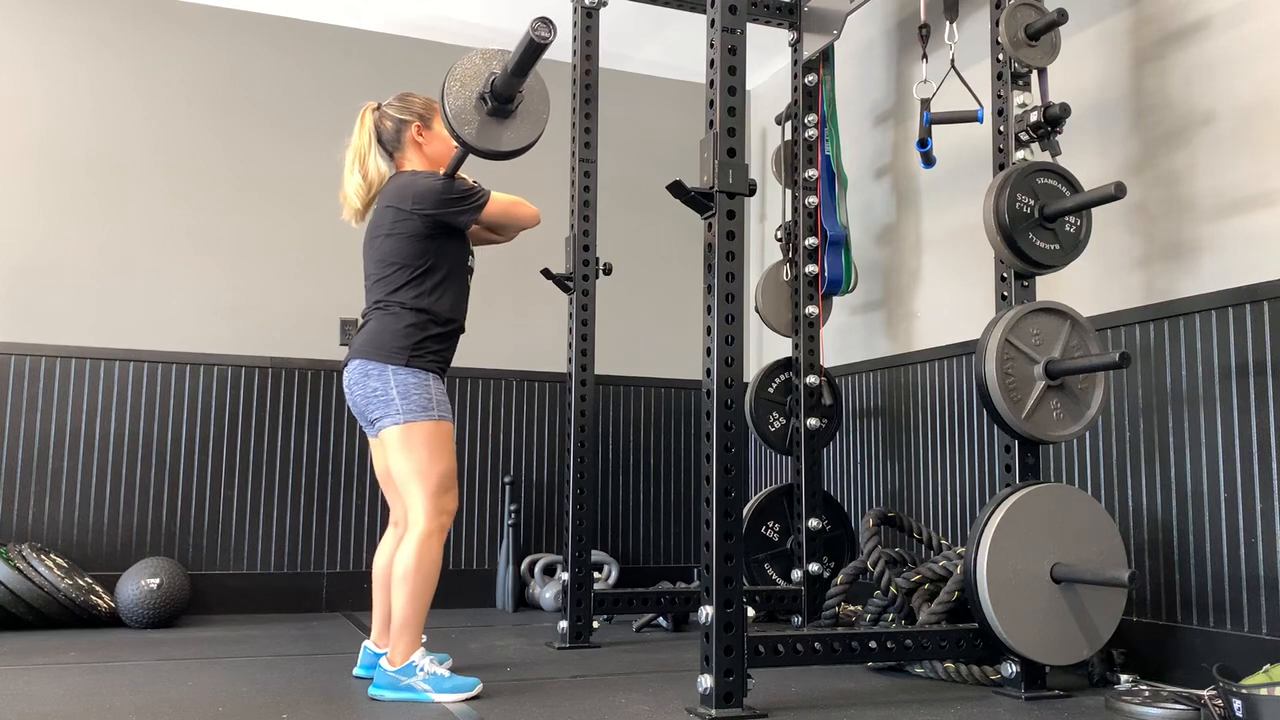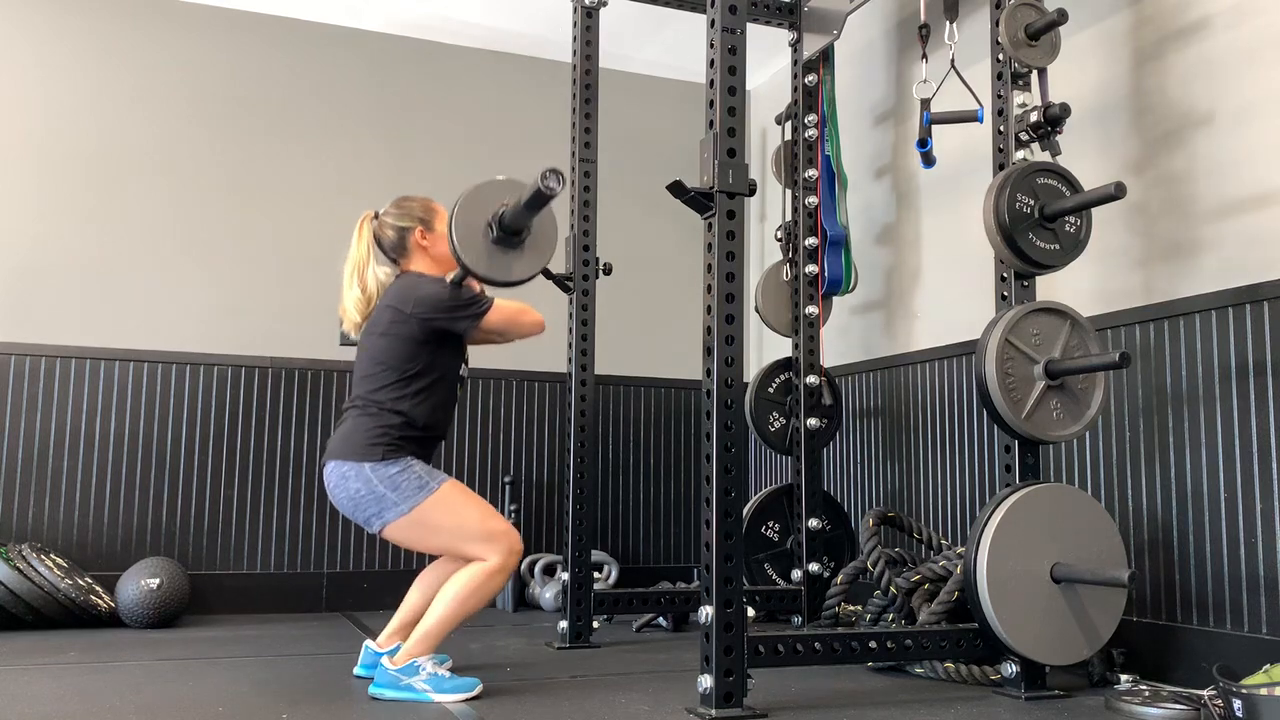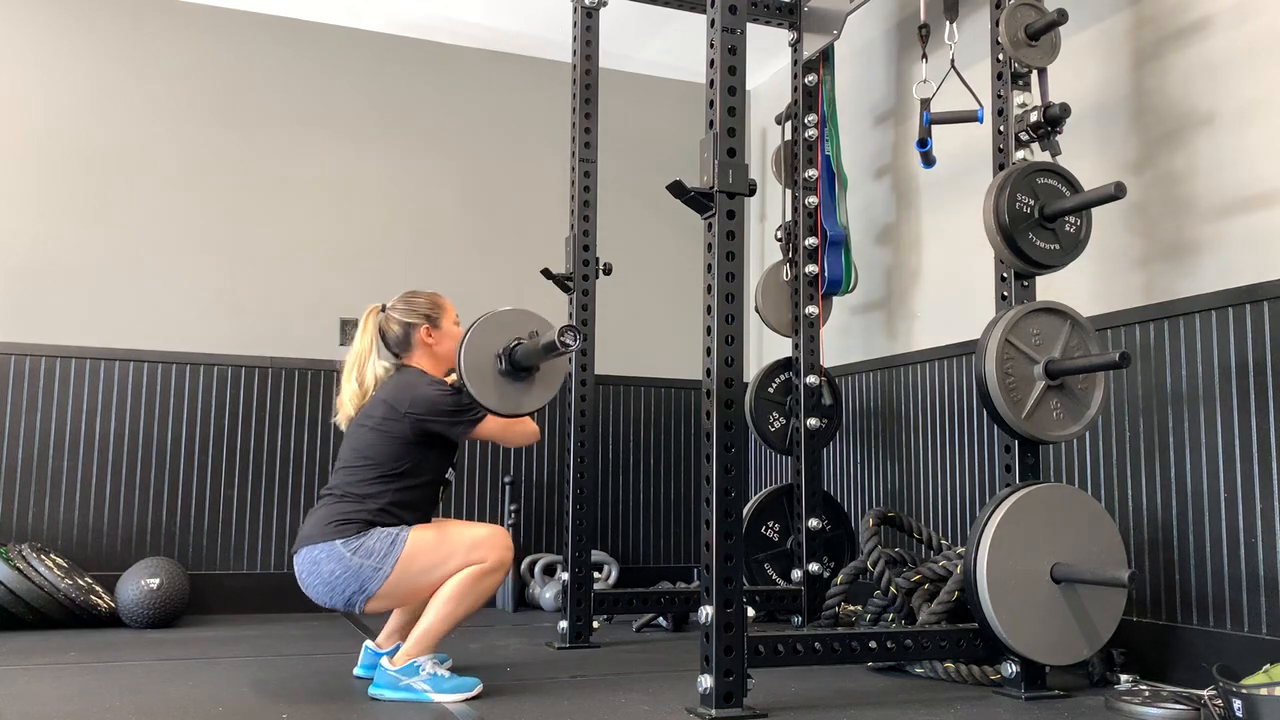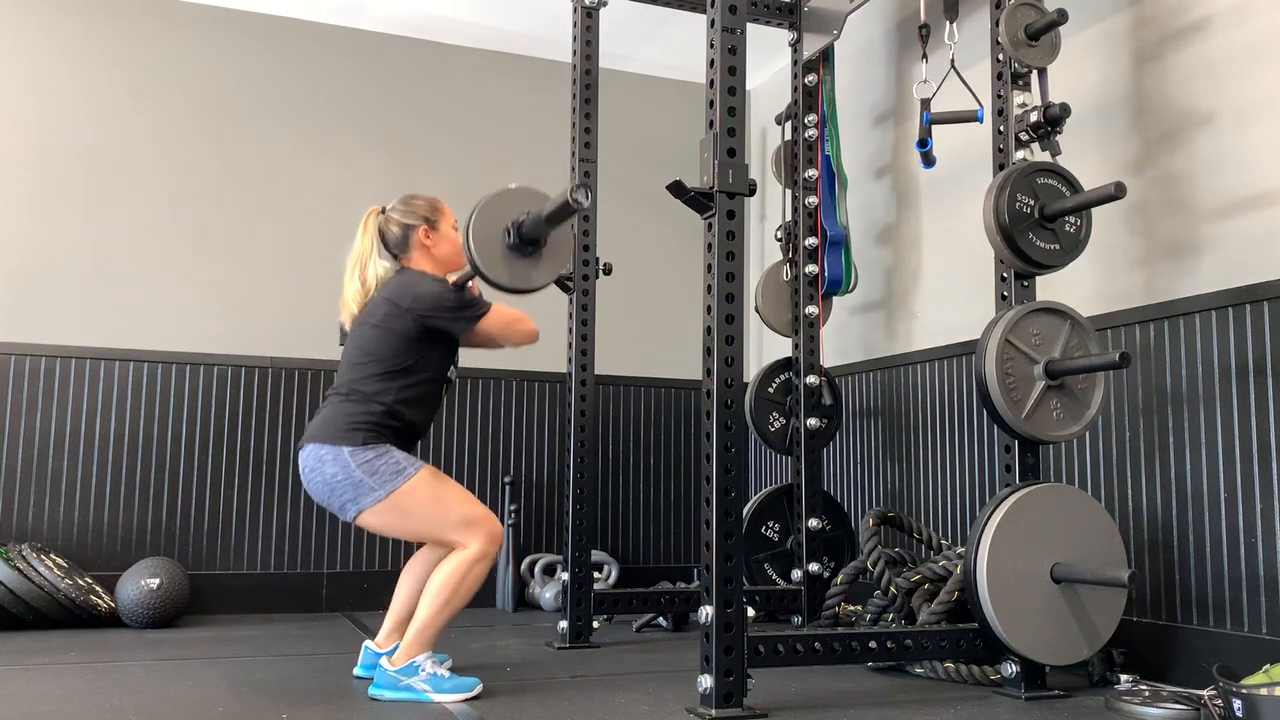
dt=0.7s
person 1, frame 1
left shoulder: (401, 198)
right shoulder: (428, 190)
left elbow: (496, 231)
right elbow: (526, 215)
left wrist: (476, 219)
right wrist: (476, 203)
left hip: (376, 371)
right hip: (399, 370)
left knee: (408, 519)
right knee: (431, 514)
left ankle: (380, 646)
right ankle: (402, 665)
person 1, frame 2
left shoulder: (406, 297)
right shoulder: (429, 295)
left elbow: (497, 329)
right elbow: (529, 323)
left wrist: (472, 297)
right wrist: (480, 295)
left hip: (361, 464)
right hip: (376, 466)
left knee: (473, 547)
right knee: (501, 548)
left ankle: (385, 647)
right ankle: (406, 666)
person 1, frame 3
left shoulder: (404, 390)
right shoulder: (425, 396)
right elbow: (524, 432)
left wrist: (472, 389)
left hip: (333, 553)
right hip: (341, 556)
left knee: (462, 551)
right knee: (494, 547)
left ankle: (385, 649)
right ankle: (405, 667)
person 1, frame 4
left shoulder: (406, 295)
right shoulder: (426, 293)
left elbow: (489, 333)
right elbow: (523, 331)
left wrist: (469, 299)
right wrist: (477, 297)
left hip: (337, 455)
right hip: (350, 456)
left knee: (457, 534)
right knee: (482, 535)
left ankle: (384, 647)
right ankle: (404, 666)
